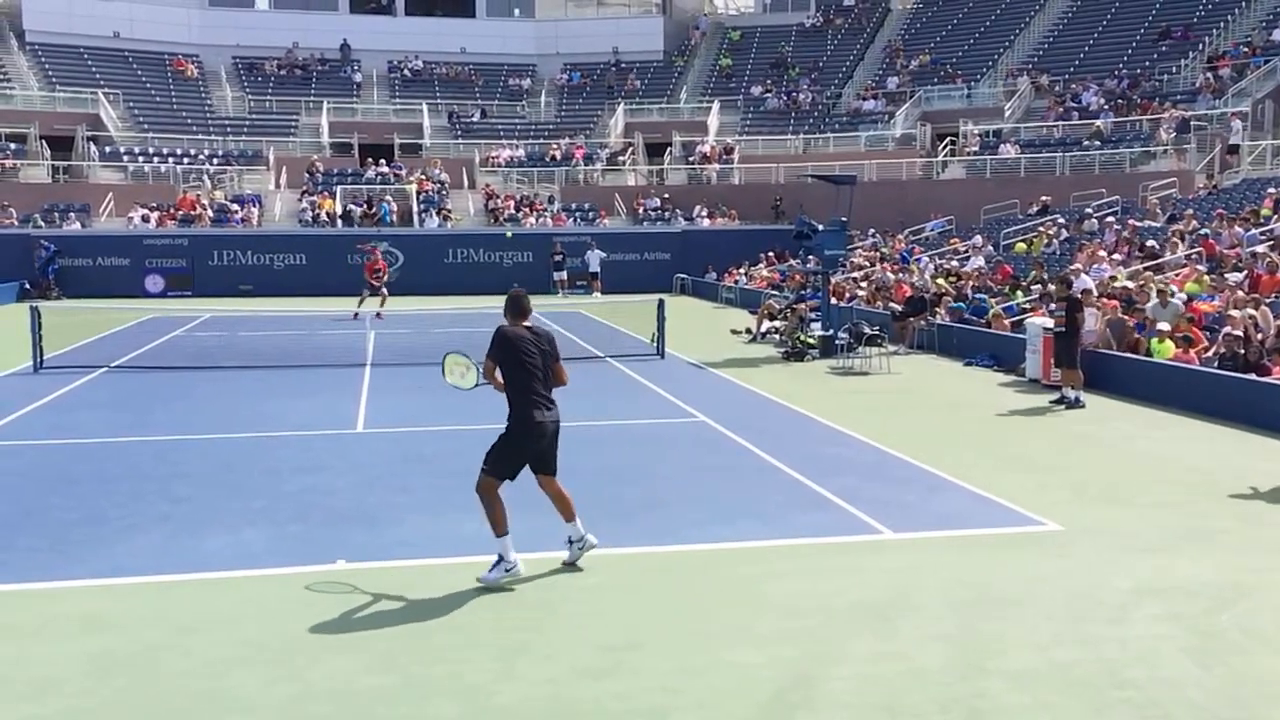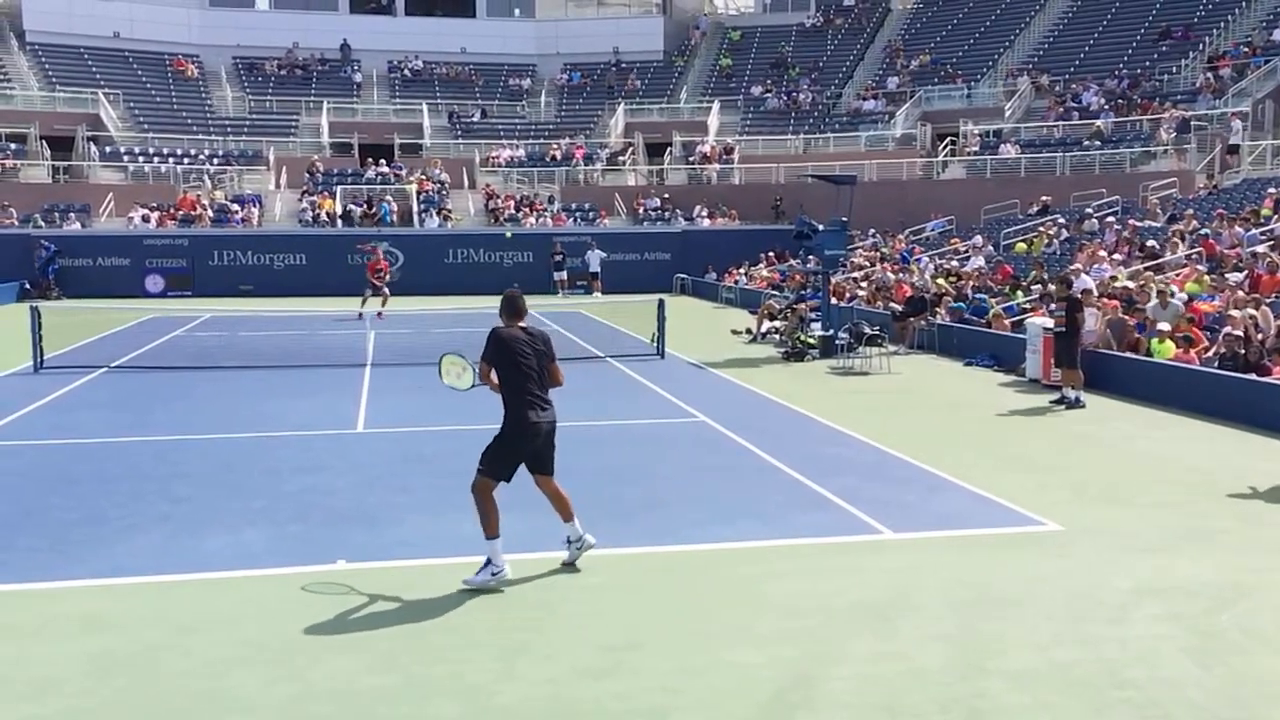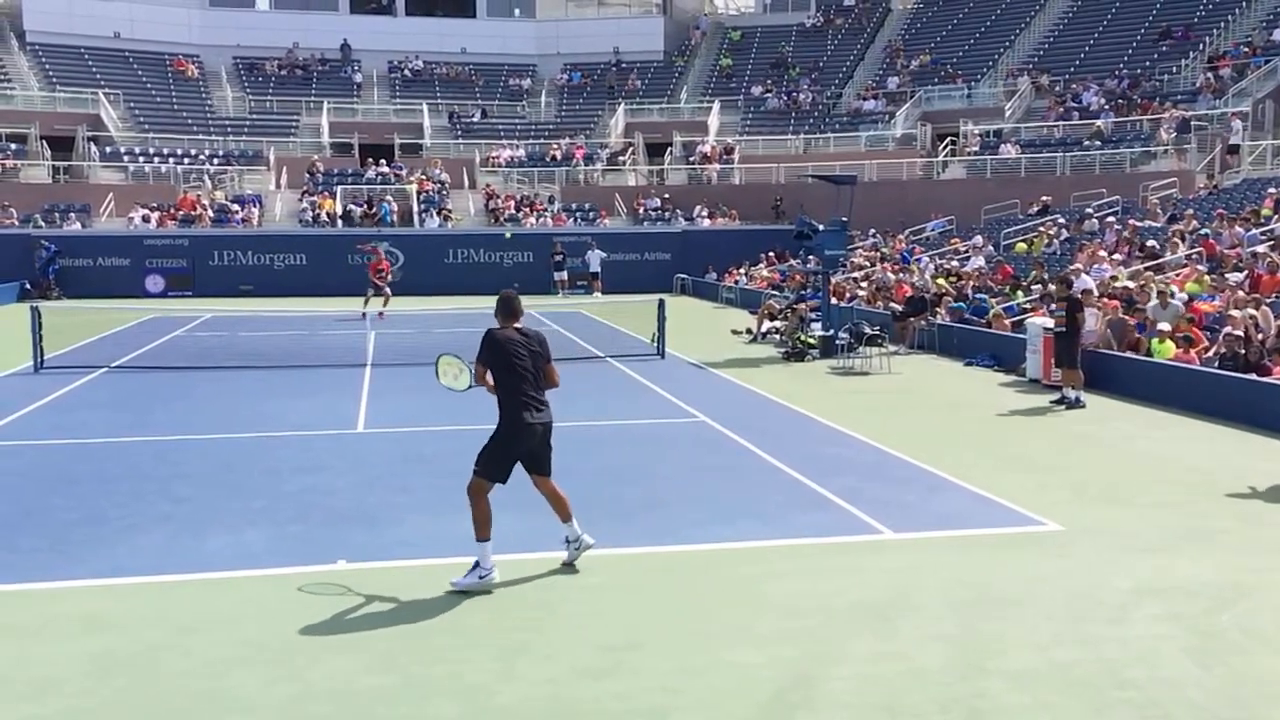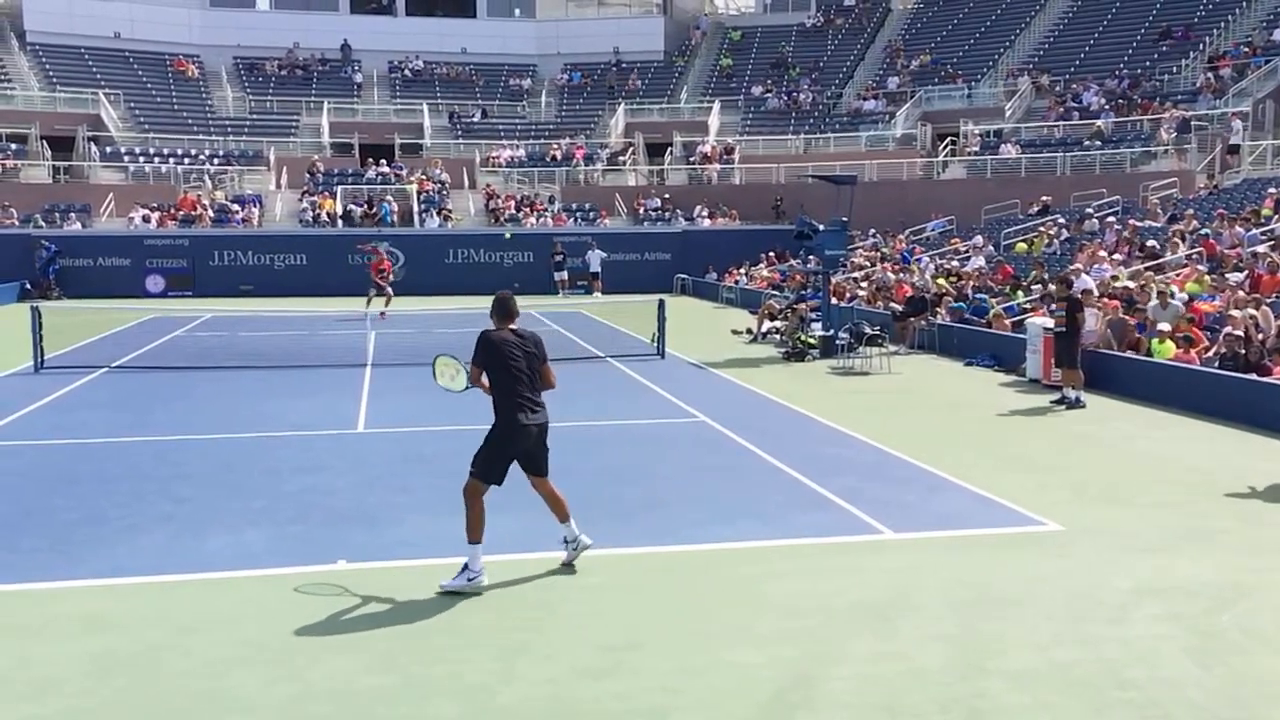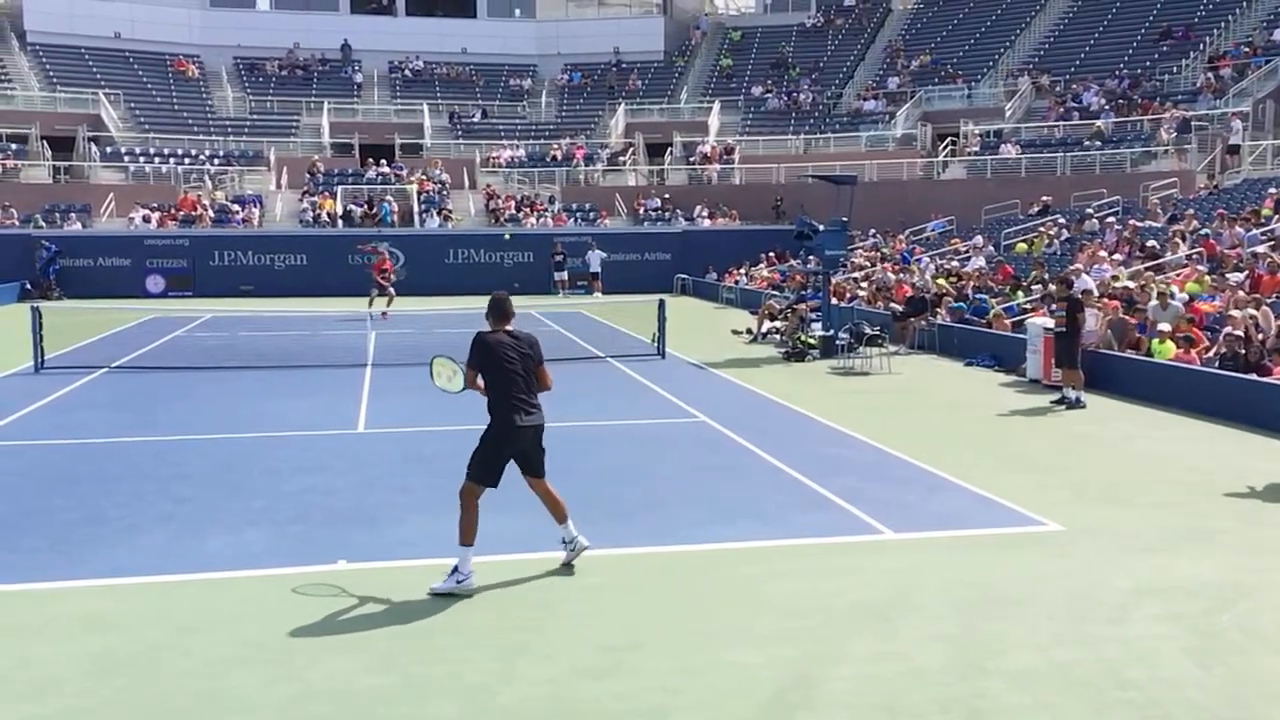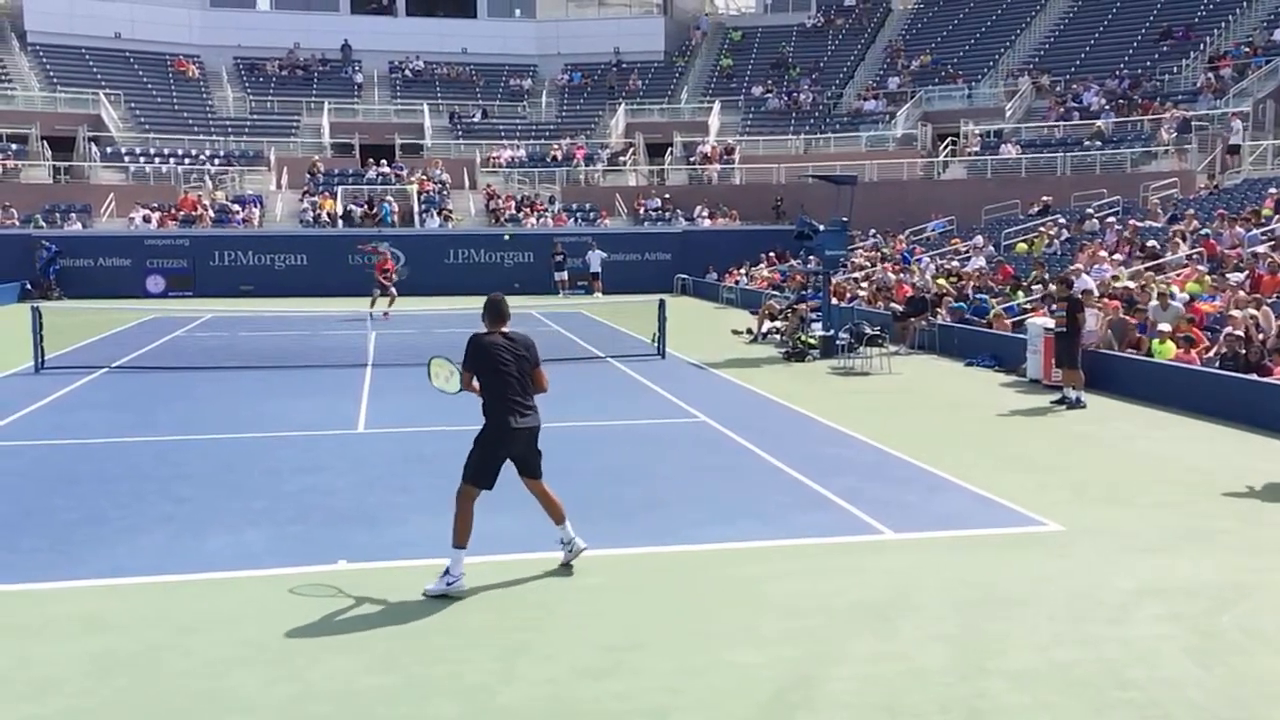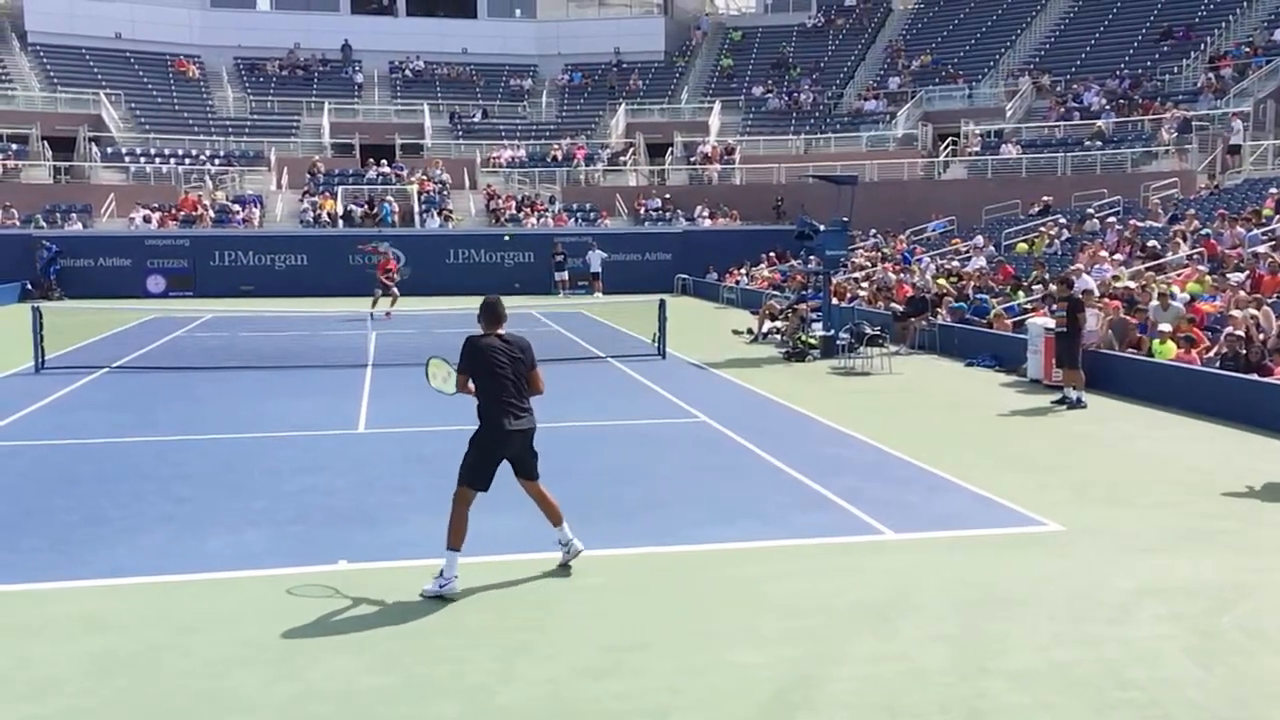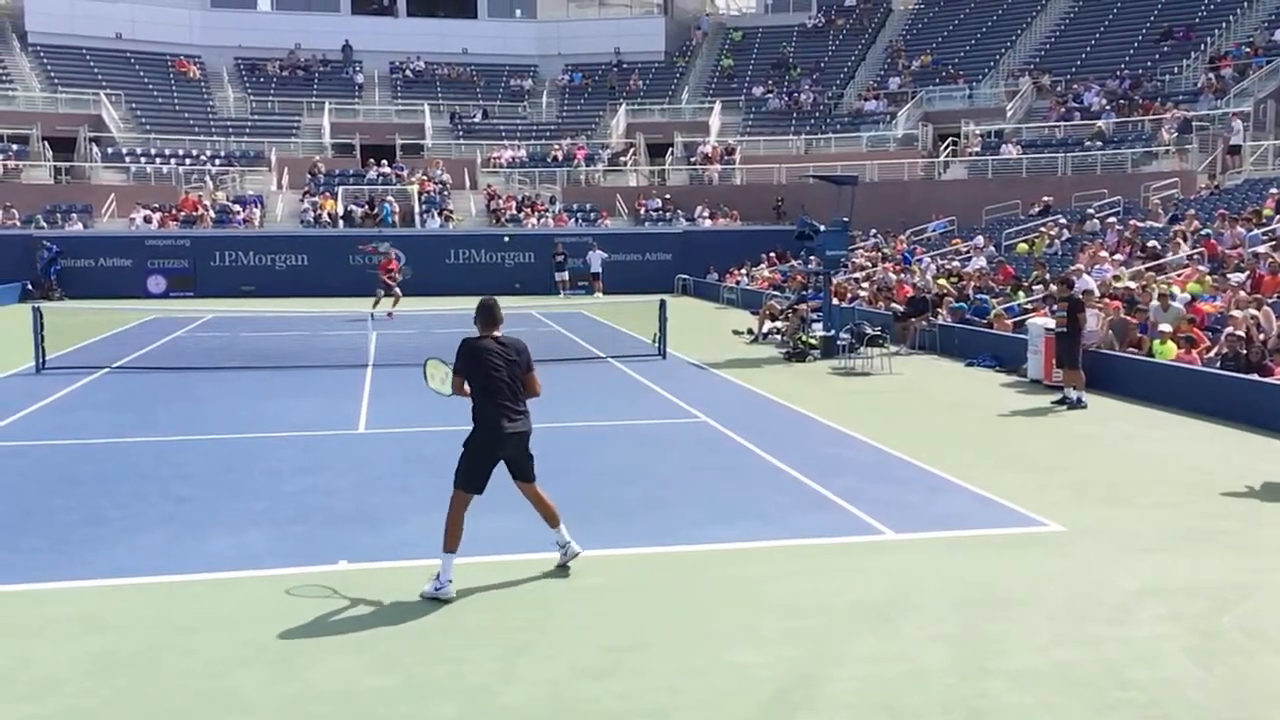
dt=0.1s
person 1, frame 1
left shoulder: (504, 334)
right shoulder: (546, 336)
left elbow: (488, 373)
right elbow: (562, 379)
left wrist: (502, 383)
left hip: (525, 422)
right hip: (550, 420)
left knee: (486, 485)
right knee: (548, 482)
left ankle: (508, 560)
right ankle: (579, 538)
person 1, frame 2
left shoulder: (499, 335)
right shoulder: (542, 337)
left elbow: (484, 375)
right elbow: (557, 379)
left wrist: (499, 384)
left hip: (521, 423)
right hip: (547, 420)
left knee: (481, 486)
right knee: (546, 481)
left ankle: (496, 564)
right ankle: (577, 538)
person 1, frame 3
left shoulder: (493, 337)
right shoulder: (538, 338)
left elbow: (479, 377)
right elbow: (554, 380)
left hip: (516, 424)
right hip: (543, 420)
left knee: (477, 488)
right knee: (544, 482)
left ankle: (484, 567)
right ankle: (576, 538)
person 1, frame 4
left shoulder: (488, 338)
right shoulder: (534, 339)
left elbow: (474, 379)
right elbow: (550, 382)
left hip: (511, 424)
right hip: (539, 421)
left knee: (473, 490)
right knee: (542, 482)
left ankle: (474, 569)
right ankle: (574, 539)
person 1, frame 5
left shoulder: (483, 340)
right shoulder: (530, 340)
left elbow: (470, 381)
right elbow: (546, 383)
left hip: (505, 426)
right hip: (534, 423)
left knee: (469, 493)
right knee: (539, 483)
left ankle: (462, 572)
right ankle: (573, 539)
person 1, frame 6
left shoulder: (478, 342)
right shoulder: (526, 342)
left elbow: (466, 383)
right elbow: (542, 386)
left hip: (500, 427)
right hip: (530, 424)
left knee: (465, 496)
right knee: (536, 485)
left ankle: (454, 574)
right ankle: (571, 540)
person 1, frame 7
left shoulder: (473, 344)
right shoulder: (522, 344)
left elbow: (461, 386)
right elbow: (538, 387)
left hip: (494, 430)
right hip: (525, 427)
left knee: (462, 498)
right knee: (533, 487)
left ankle: (448, 577)
right ankle: (569, 542)
person 1, frame 8
left shoulder: (469, 347)
right shoulder: (519, 346)
left elbow: (457, 388)
right elbow: (535, 390)
left hip: (488, 432)
right hip: (521, 429)
left knee: (458, 502)
right knee: (530, 488)
left ankle: (445, 580)
right ankle: (567, 544)
